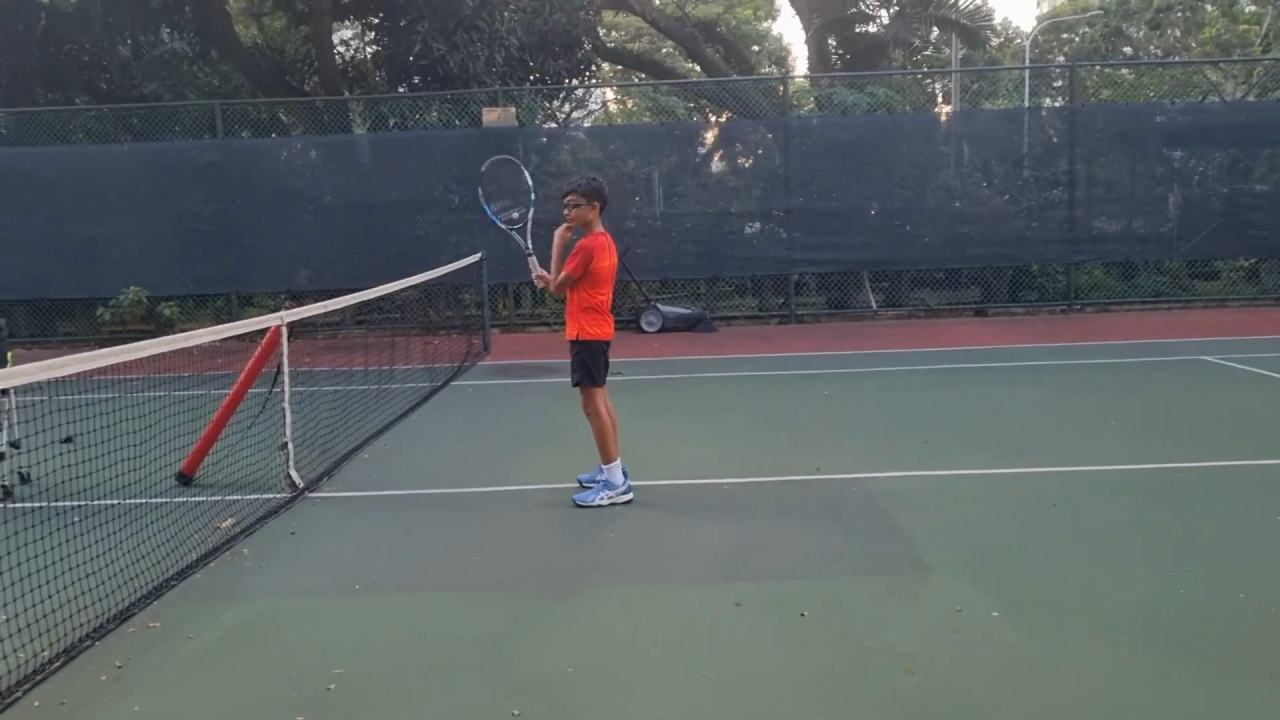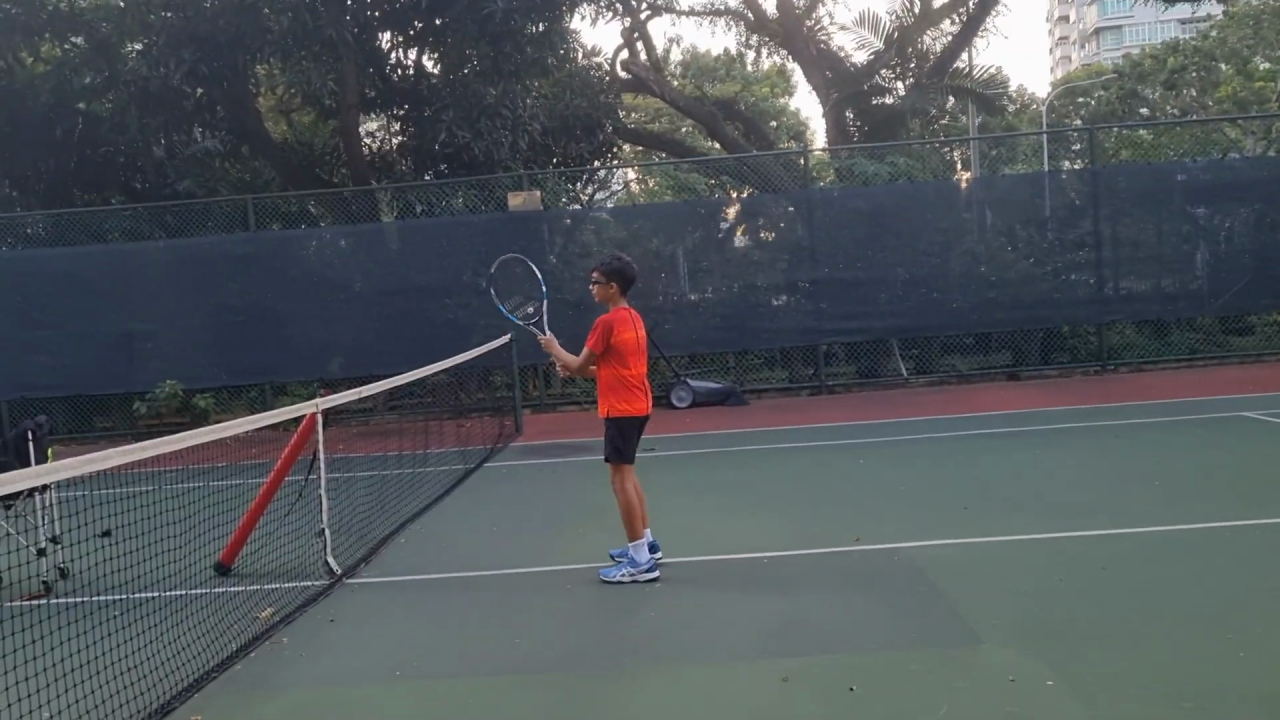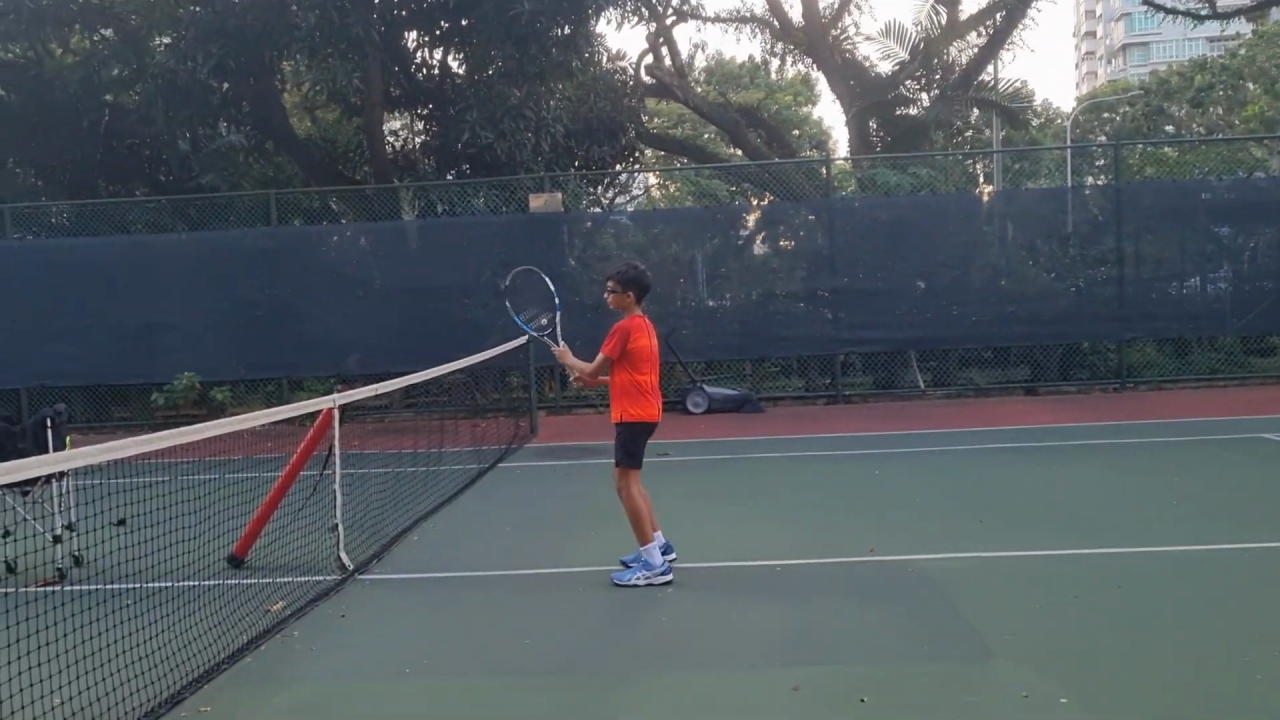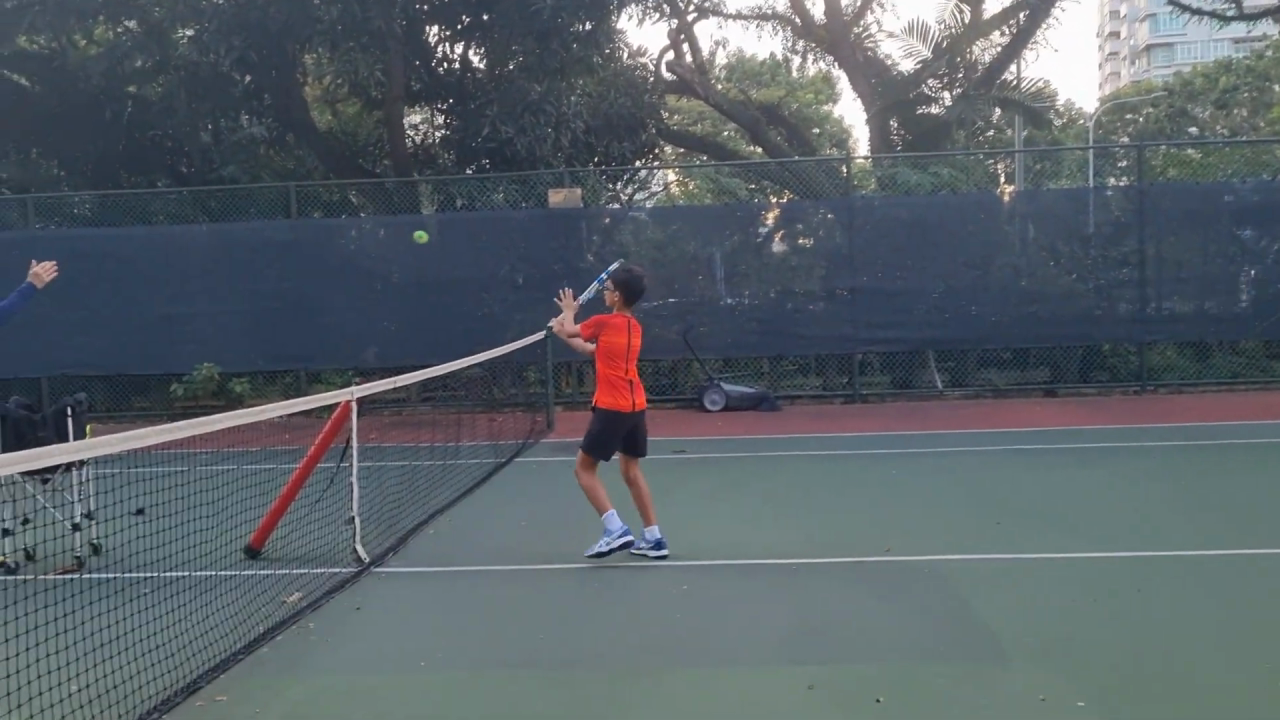
dt=0.7s
person 1, frame 1
left shoulder: (586, 246)
right shoulder: (605, 242)
left elbow: (557, 289)
left wrist: (557, 245)
right wrist: (552, 279)
left hip: (586, 333)
right hip: (598, 330)
left knee: (592, 405)
right knee: (600, 400)
left ankle: (615, 484)
right ankle: (613, 470)
person 1, frame 2
left shoulder: (606, 322)
right shoulder: (633, 318)
left elbow: (578, 366)
left wrist: (553, 348)
right wrist: (576, 368)
left hip: (621, 410)
right hip: (638, 406)
left knee: (621, 481)
right knee: (627, 477)
left ankle: (641, 562)
right ankle: (646, 543)
person 1, frame 3
left shoulder: (624, 328)
right shoulder: (645, 326)
left elbow: (592, 370)
left wrist: (567, 359)
right wrist: (594, 381)
left hip: (633, 415)
right hip: (647, 412)
left knee: (626, 485)
right knee: (628, 480)
left ankle: (654, 564)
right ankle: (658, 544)
person 1, frame 4
left shoulder: (603, 324)
right shoulder: (635, 328)
left elbow: (568, 331)
left wrist: (568, 311)
right wrist: (569, 335)
left hip: (610, 408)
right hip: (635, 407)
left knee: (584, 469)
right knee: (631, 472)
left ankle: (616, 529)
right ankle: (653, 538)
